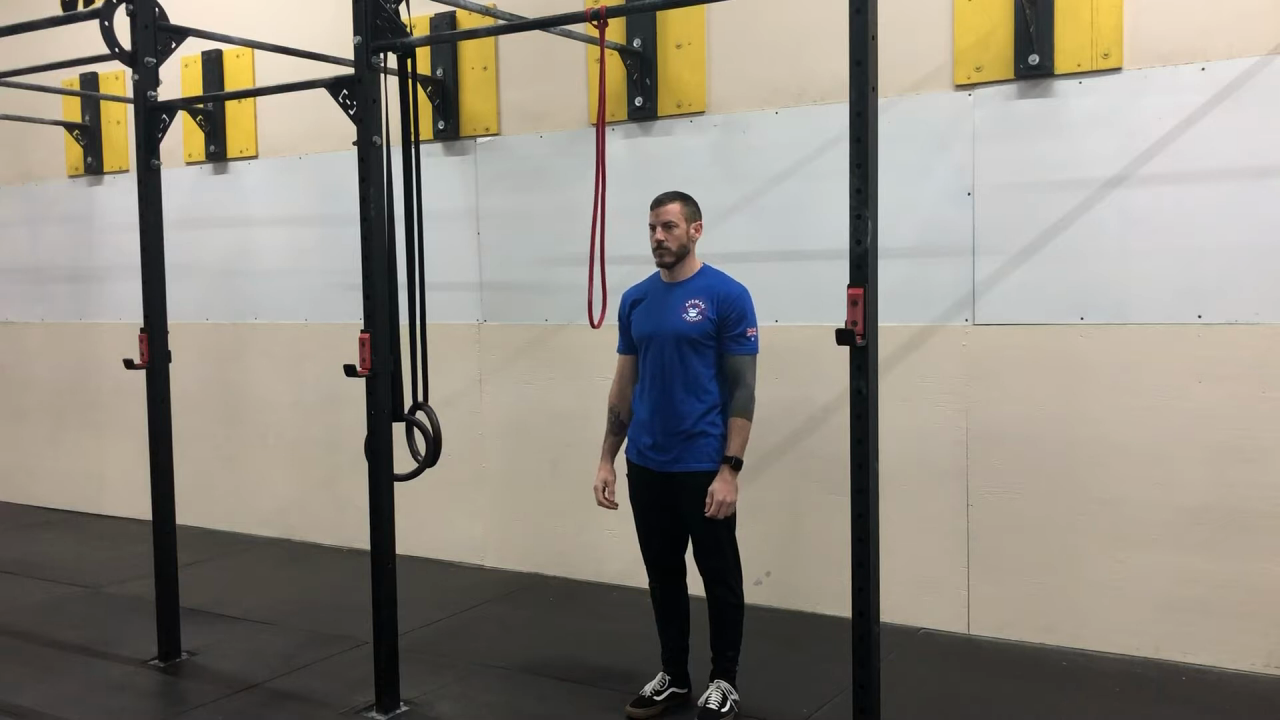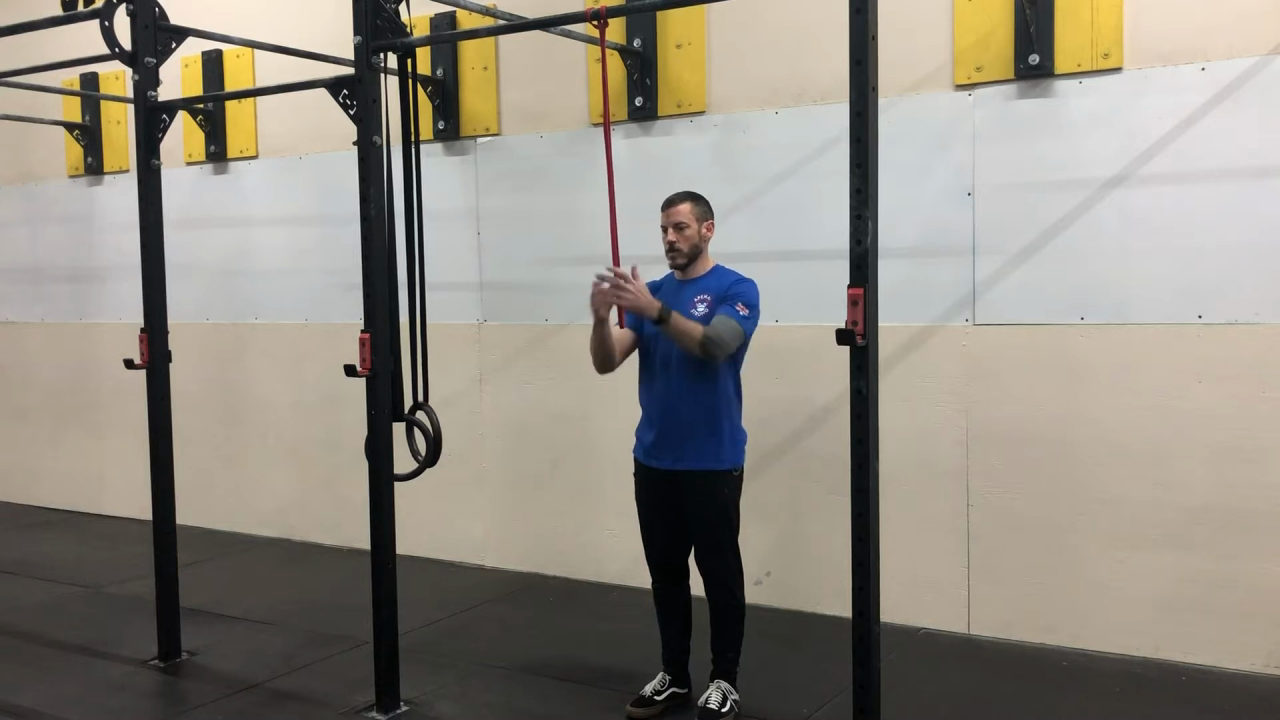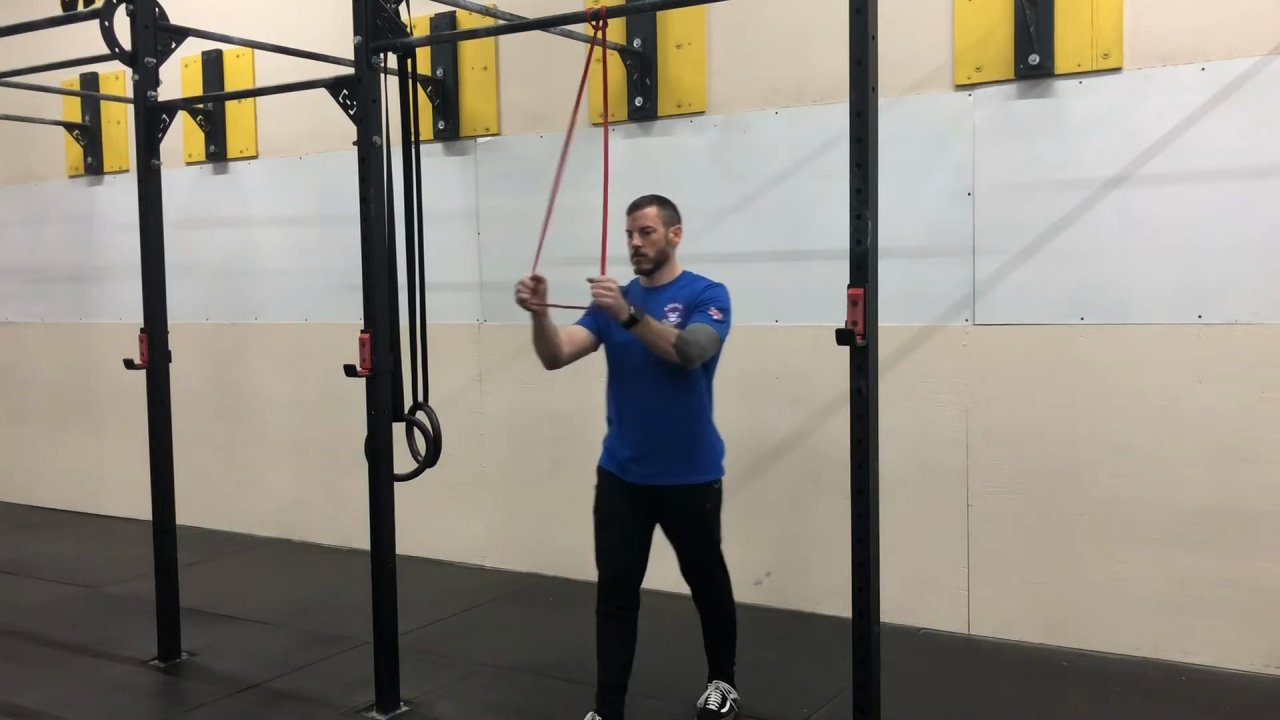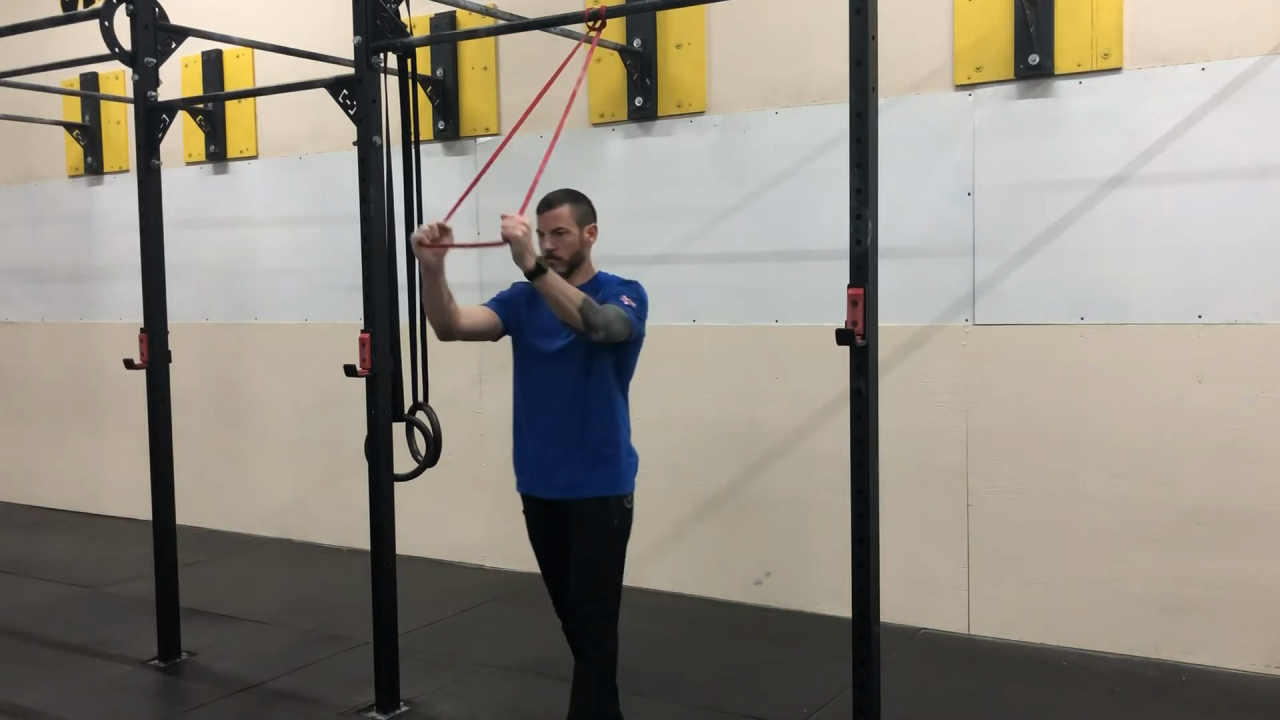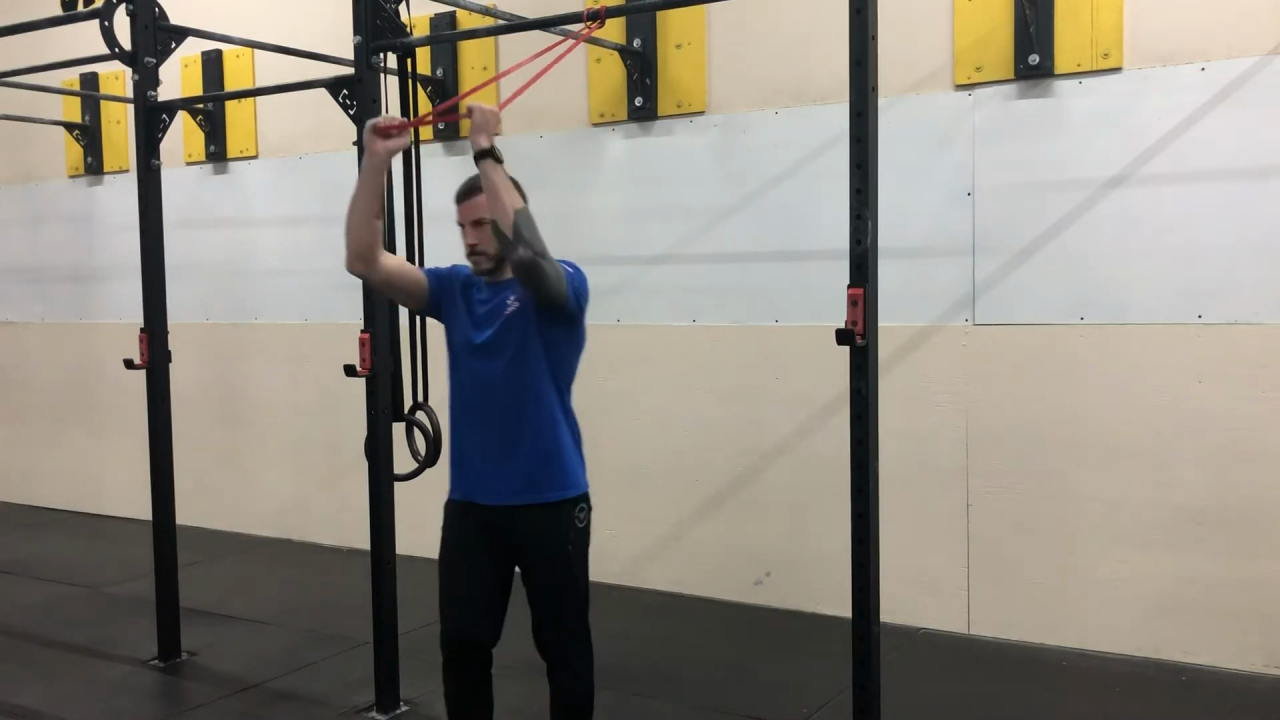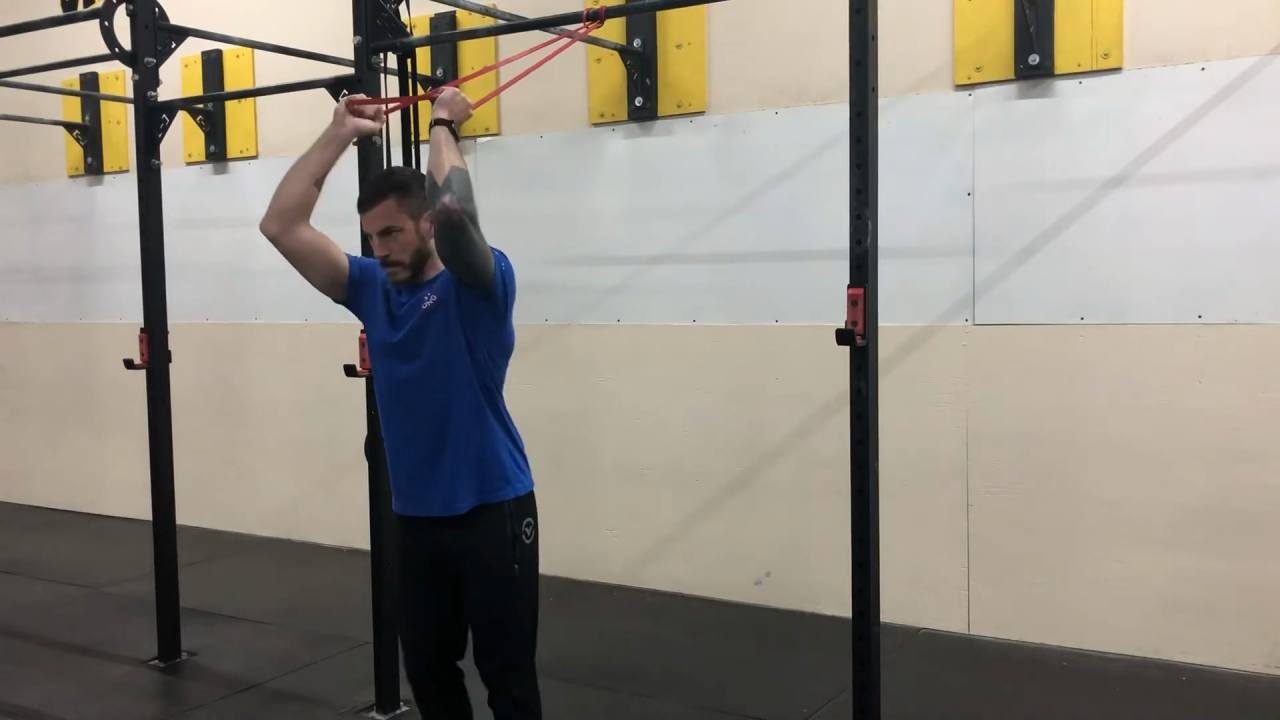
dt=0.7s
person 1, frame 1
left shoulder: (726, 296)
right shoulder: (635, 300)
left elbow: (742, 389)
right elbow: (624, 386)
left wrist: (730, 469)
right wrist: (607, 459)
left hip: (703, 466)
right hip: (646, 465)
left knee: (718, 576)
right knee: (663, 576)
right ankle: (673, 676)
person 1, frame 2
left shoulder: (735, 289)
right shoulder: (651, 293)
left elbow: (714, 346)
right elbow: (607, 362)
left wrist: (654, 311)
right wrist: (605, 312)
left hip: (712, 462)
right hip: (653, 459)
left knee: (719, 574)
right knee: (665, 572)
right ankle: (674, 675)
person 1, frame 3
left shoulder: (707, 296)
right shoulder: (611, 300)
left elbow: (690, 353)
right elbow: (556, 356)
left wrist: (628, 315)
right wrist: (538, 313)
left hip: (689, 475)
right hip: (621, 473)
left knee: (707, 583)
right knee: (615, 590)
person 1, frame 4
left shoulder: (623, 294)
right shoulder: (521, 300)
left elbow: (595, 323)
right elbow: (451, 326)
left wrist: (532, 266)
right wrist: (432, 268)
left hip: (601, 489)
right hip: (539, 488)
left knee: (591, 619)
right knee: (573, 615)
person 1, frame 5
left shoulder: (560, 287)
right shoulder: (453, 289)
left elbow: (526, 252)
right elbow: (364, 261)
left wrist: (486, 152)
right wrist: (375, 162)
left hip: (551, 499)
right hip: (471, 502)
left knee: (562, 645)
right knee: (462, 645)
person 1, frame 6
left shoulder: (482, 281)
right shoulder: (370, 288)
left elbow: (454, 209)
right elbow: (281, 224)
left wrist: (443, 123)
right wrist: (341, 132)
left hip: (492, 511)
right hip: (417, 516)
right knee: (428, 666)
